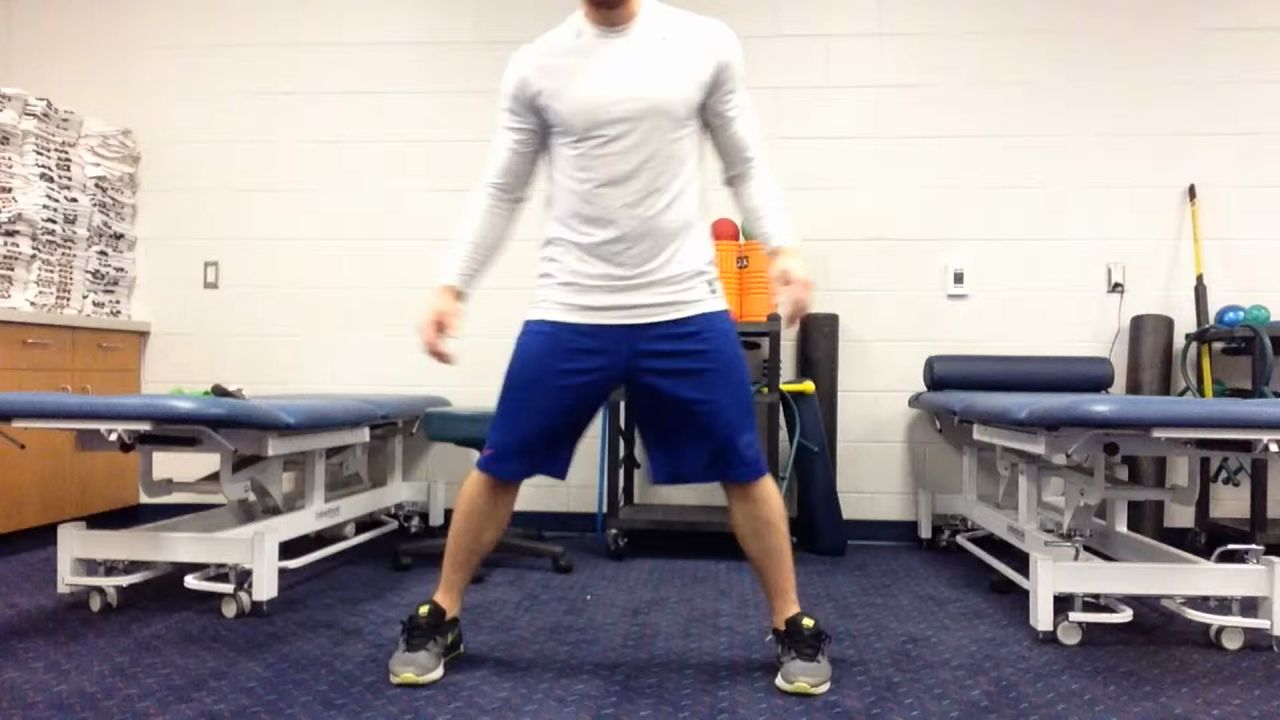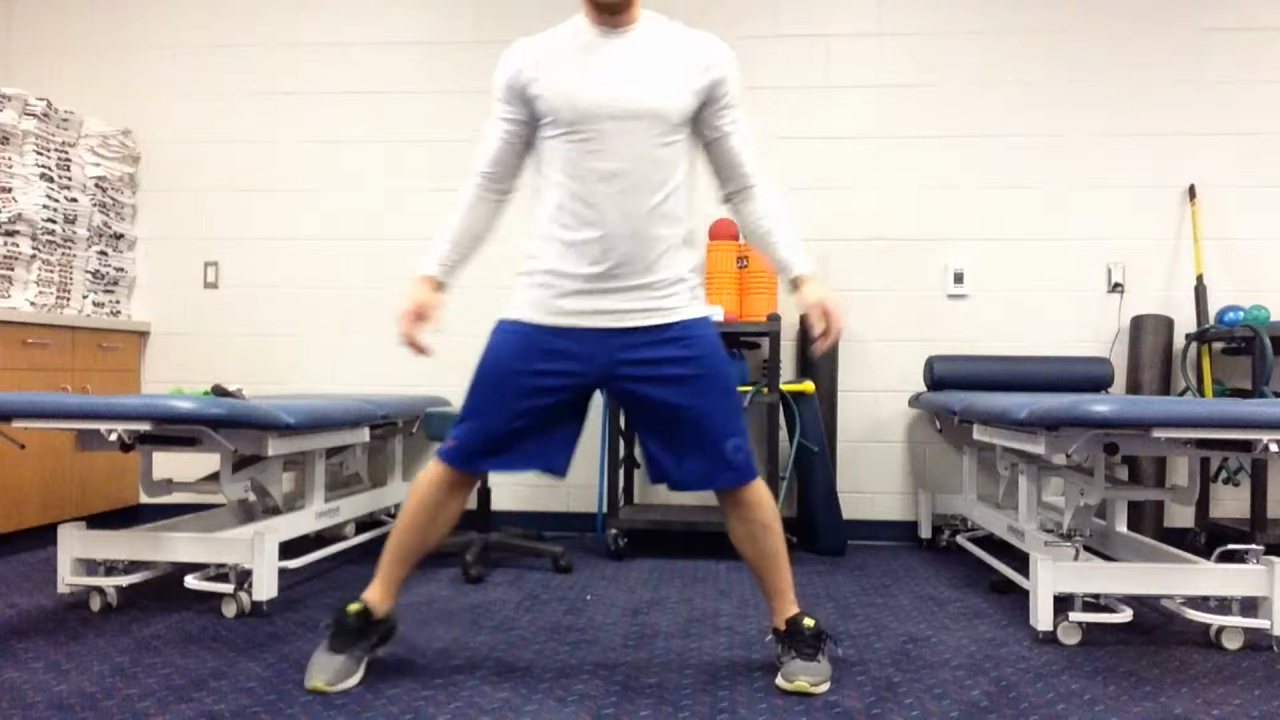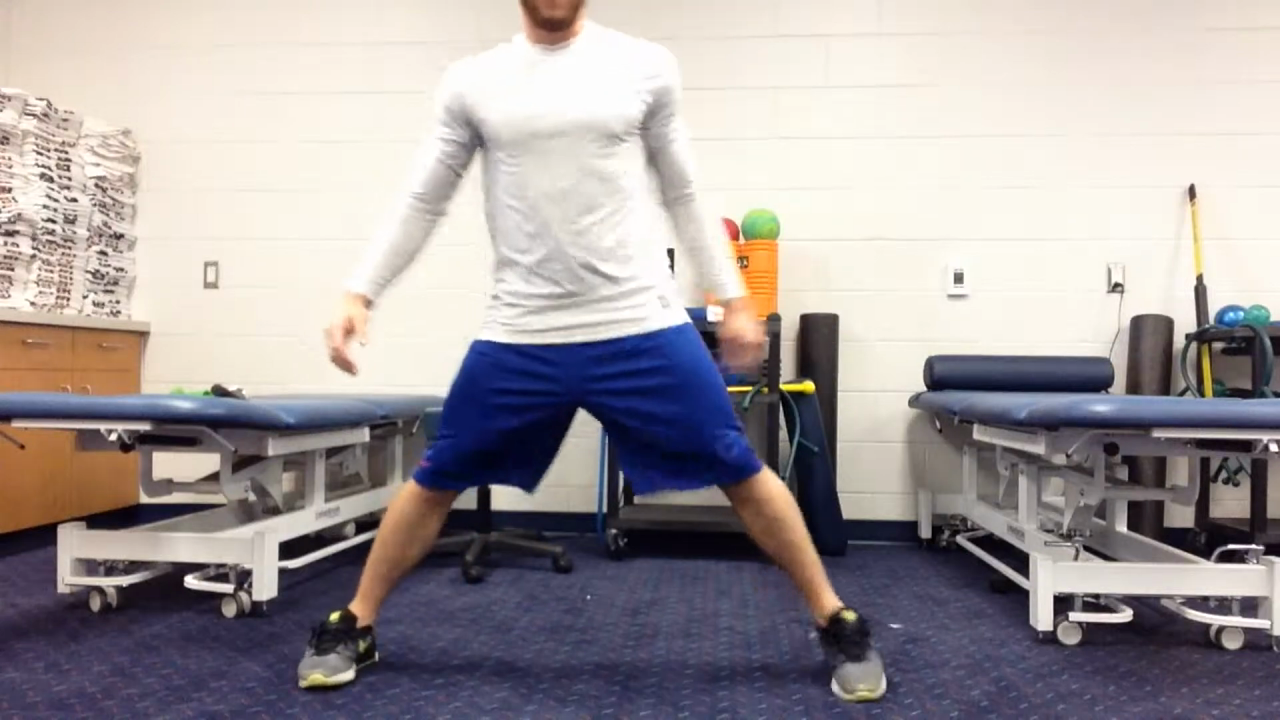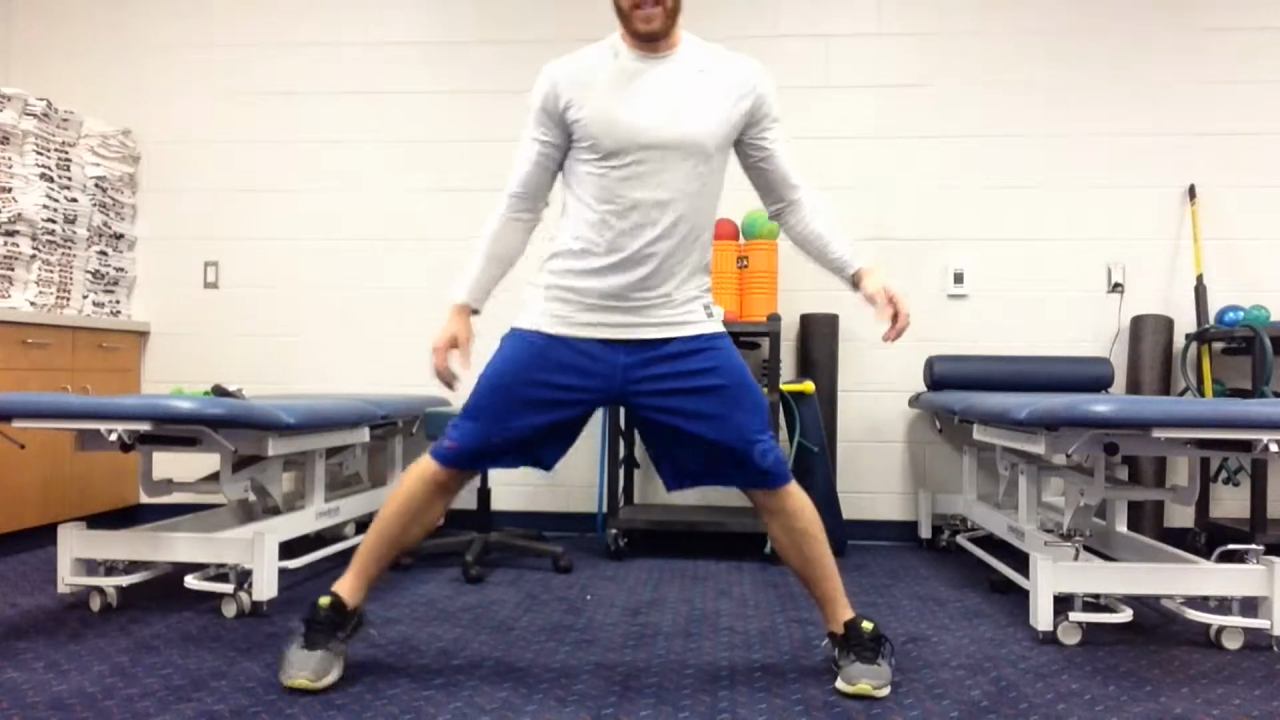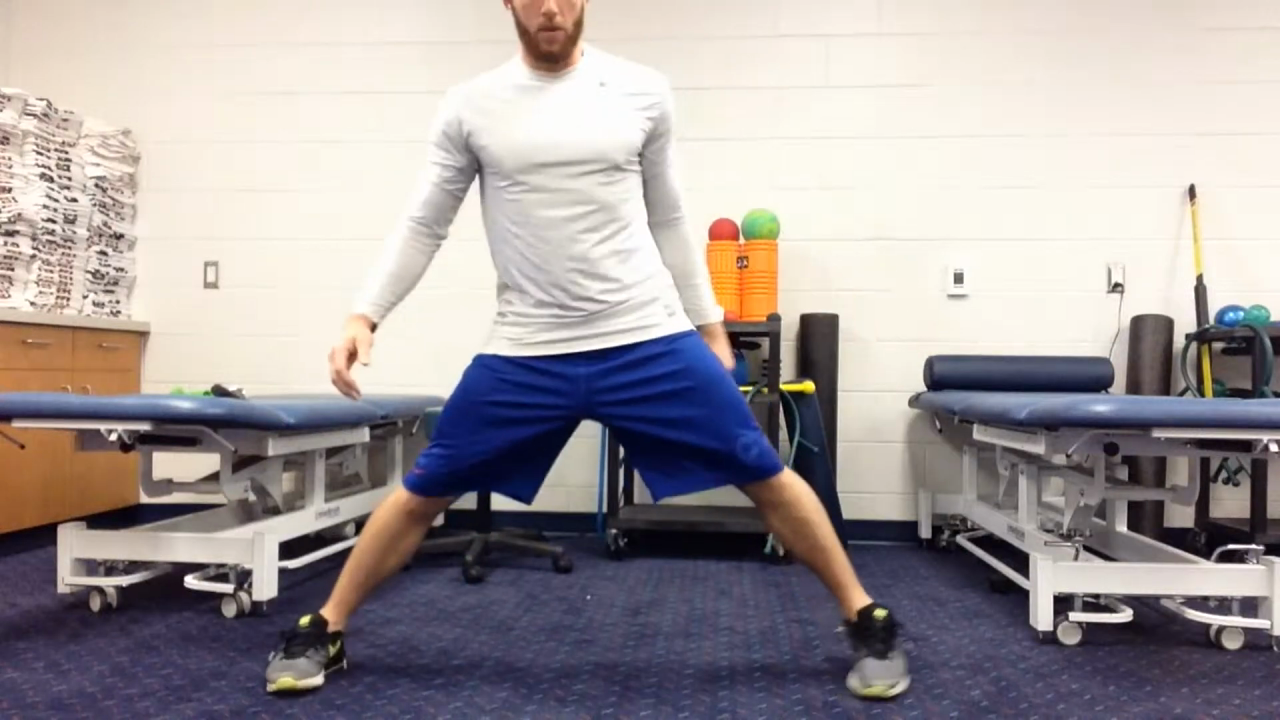
dt=0.4s
person 1, frame 1
right shoulder: (537, 65)
left elbow: (743, 166)
right elbow: (502, 191)
left wrist: (779, 250)
right wrist: (452, 287)
left hip: (686, 311)
right hip: (569, 313)
left knee: (744, 470)
right knee: (501, 466)
left ankle: (794, 629)
right ankle: (437, 621)
person 1, frame 2
left shoulder: (702, 57)
right shoulder: (531, 60)
left elbow: (744, 185)
right elbow: (490, 184)
left wrist: (801, 275)
right wrist: (433, 278)
left hip: (668, 318)
right hip: (548, 316)
left knee: (735, 476)
right knee: (458, 463)
left ankle: (794, 628)
right ankle: (368, 616)
person 1, frame 3
left shoulder: (645, 66)
right shoulder: (471, 81)
left elbow: (683, 195)
right elbow: (423, 202)
left wrist: (732, 297)
right wrist: (359, 294)
left hip: (641, 328)
right hip: (518, 336)
left knee: (743, 472)
right knee: (435, 481)
left ankle: (837, 625)
right ankle: (352, 626)
person 1, frame 4
left shoulder: (738, 80)
right shoulder: (567, 80)
left elbow: (786, 200)
right elbow: (521, 205)
left wrist: (858, 273)
right wrist: (463, 306)
left hip: (683, 335)
right hip: (563, 330)
left knee: (773, 481)
right knee: (450, 462)
left ankle: (850, 632)
right ankle: (341, 606)
person 1, frame 5
left shoulder: (642, 92)
right shoulder: (471, 106)
left elbow: (668, 220)
right elbow: (423, 226)
left wrist: (710, 324)
right wrist: (364, 316)
left hip: (649, 341)
right hip: (525, 354)
left knee: (764, 474)
right knee: (424, 491)
left ankle: (865, 621)
right ankle: (323, 630)
